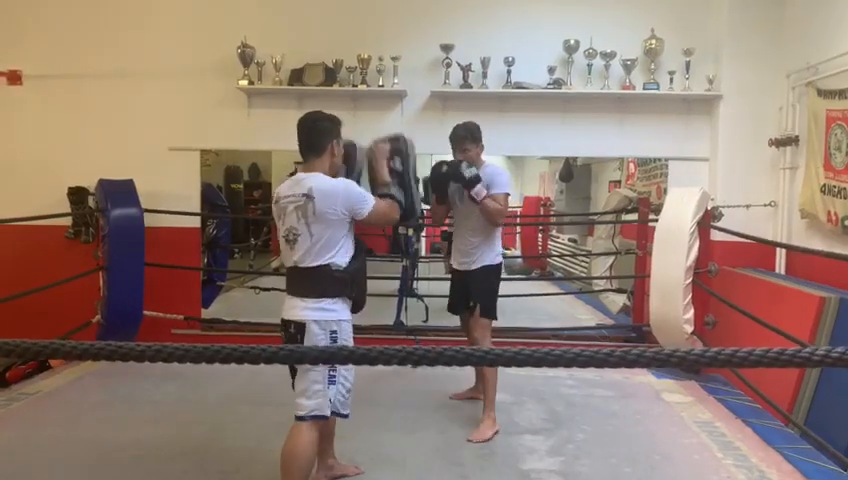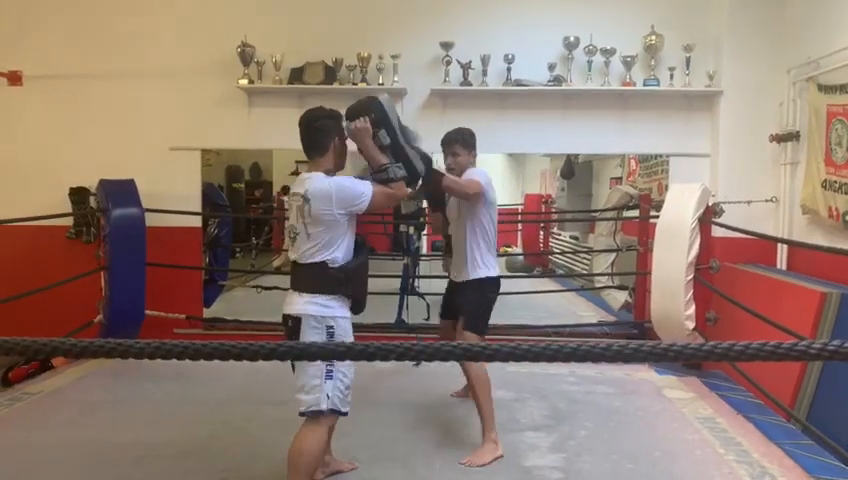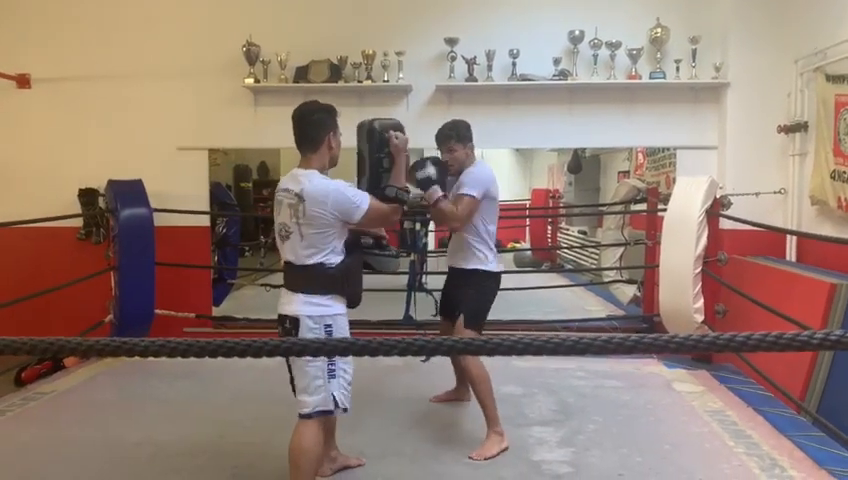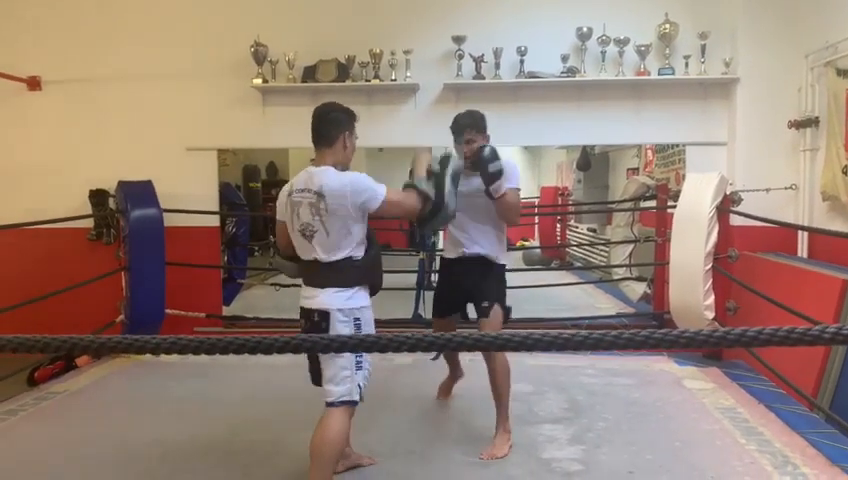
dt=0.5s
person 1, frame 1
left shoulder: (283, 192)
right shoulder: (338, 190)
right elbow: (391, 213)
right wrist: (380, 164)
left hip: (299, 309)
right hip: (324, 314)
left knee: (324, 399)
right knee: (311, 413)
person 1, frame 2
left shoulder: (301, 186)
right shoulder: (335, 189)
right elbow: (398, 191)
right wrist: (367, 143)
left hip: (313, 306)
right hip: (322, 311)
left knee: (329, 396)
right knee: (318, 412)
person 1, frame 3
left shoulder: (287, 184)
right shoulder: (332, 192)
right elbow: (391, 214)
right wrist: (400, 158)
left hip: (302, 304)
right hip: (318, 310)
left knee: (325, 394)
right knee: (315, 408)
person 1, frame 4
left shoulder: (290, 190)
right shoulder: (350, 184)
left elbow: (285, 247)
right elbow: (412, 205)
right wrist: (420, 170)
left hip: (313, 300)
right hip: (344, 303)
left knee: (343, 387)
right knee: (340, 400)
person 2, frame 1
left shoulder: (496, 174)
right shoulder: (453, 177)
left elbow: (498, 217)
right elbow: (437, 219)
left wrist: (474, 186)
right wrist: (439, 191)
left hip: (486, 265)
right hip: (460, 264)
left knee: (480, 335)
right knee: (469, 330)
left ankle: (489, 416)
right ankle: (479, 386)
person 2, frame 2
left shoulder: (478, 177)
right shoulder: (453, 185)
left elbow: (466, 190)
right elbow: (441, 229)
right wrist: (435, 201)
left hip: (481, 279)
right hip: (459, 276)
right knee: (447, 334)
left ankle: (491, 440)
right ankle: (474, 386)
person 2, frame 3
left shoulder: (478, 175)
right shoulder: (458, 176)
left elbow: (456, 220)
right elbow: (447, 222)
left wrist: (431, 189)
right wrist: (431, 191)
left hip: (480, 272)
right hip: (460, 268)
right knee: (448, 333)
left ankle: (496, 433)
right ankle: (461, 389)
person 2, frame 4
left shoulder: (502, 168)
left elbow: (513, 216)
left wrist: (493, 179)
left hip: (489, 265)
right hip: (453, 261)
right knee: (442, 328)
left ankle: (503, 430)
right ankle: (454, 371)
